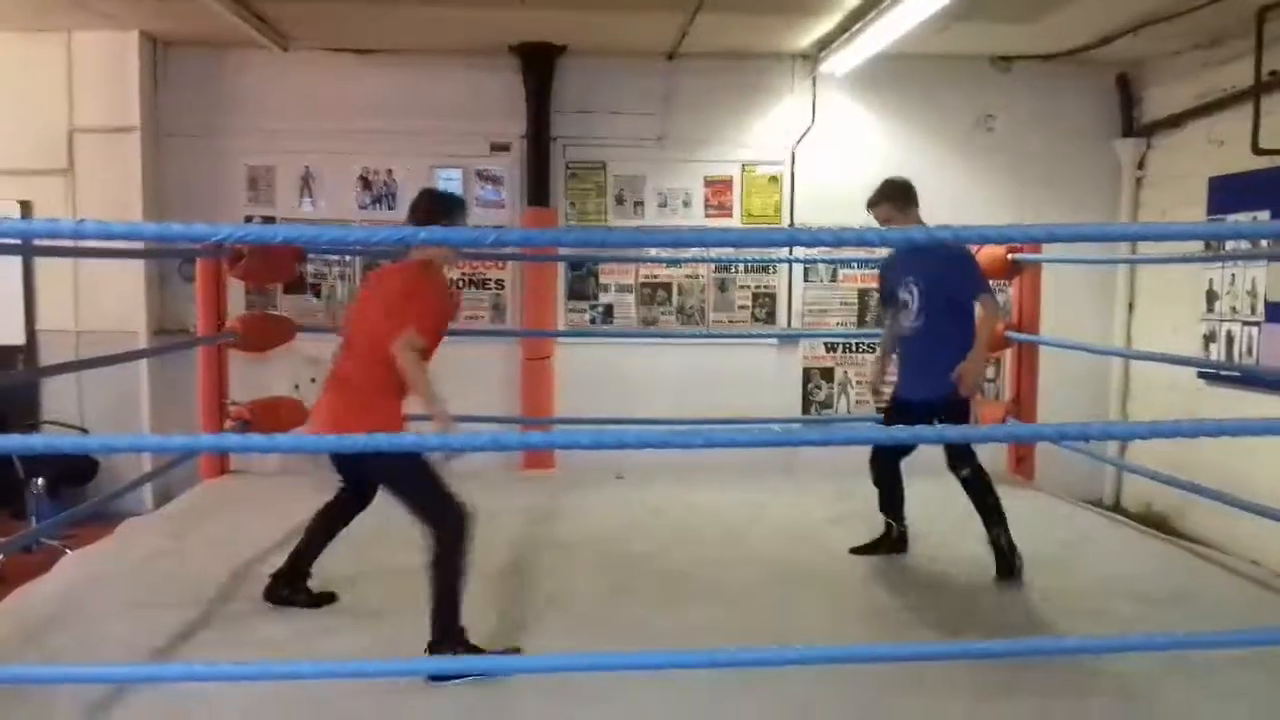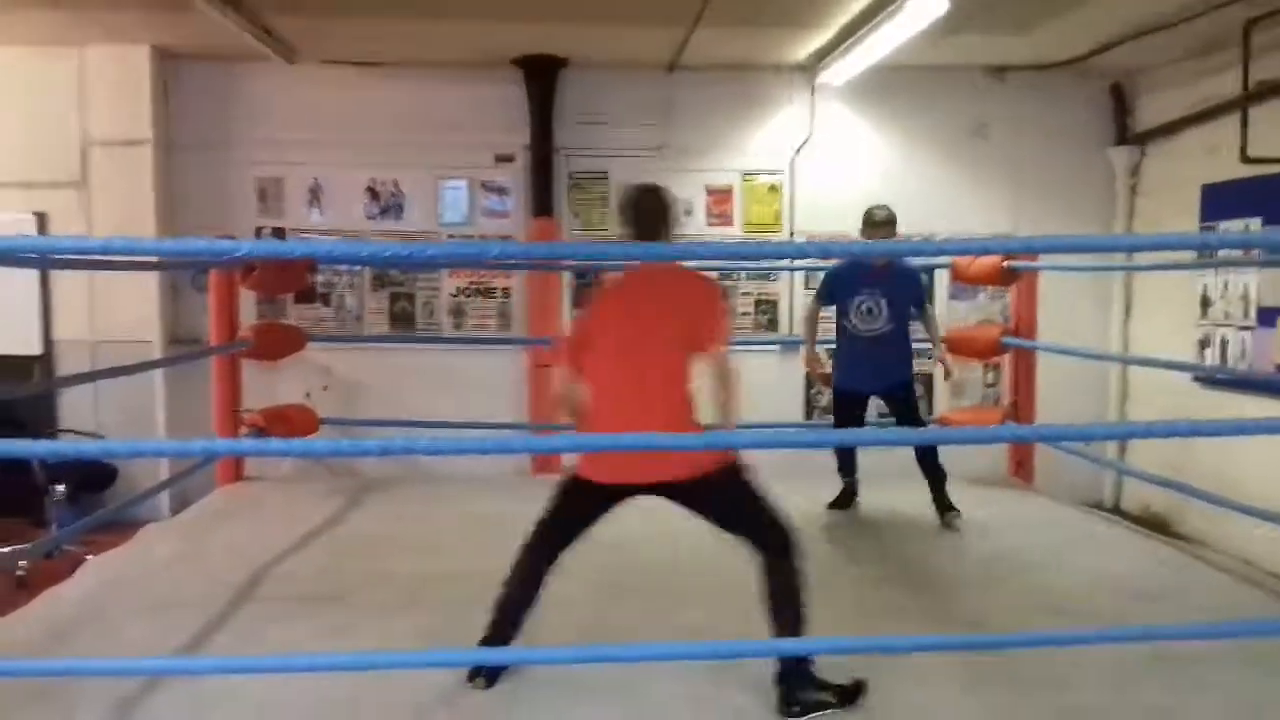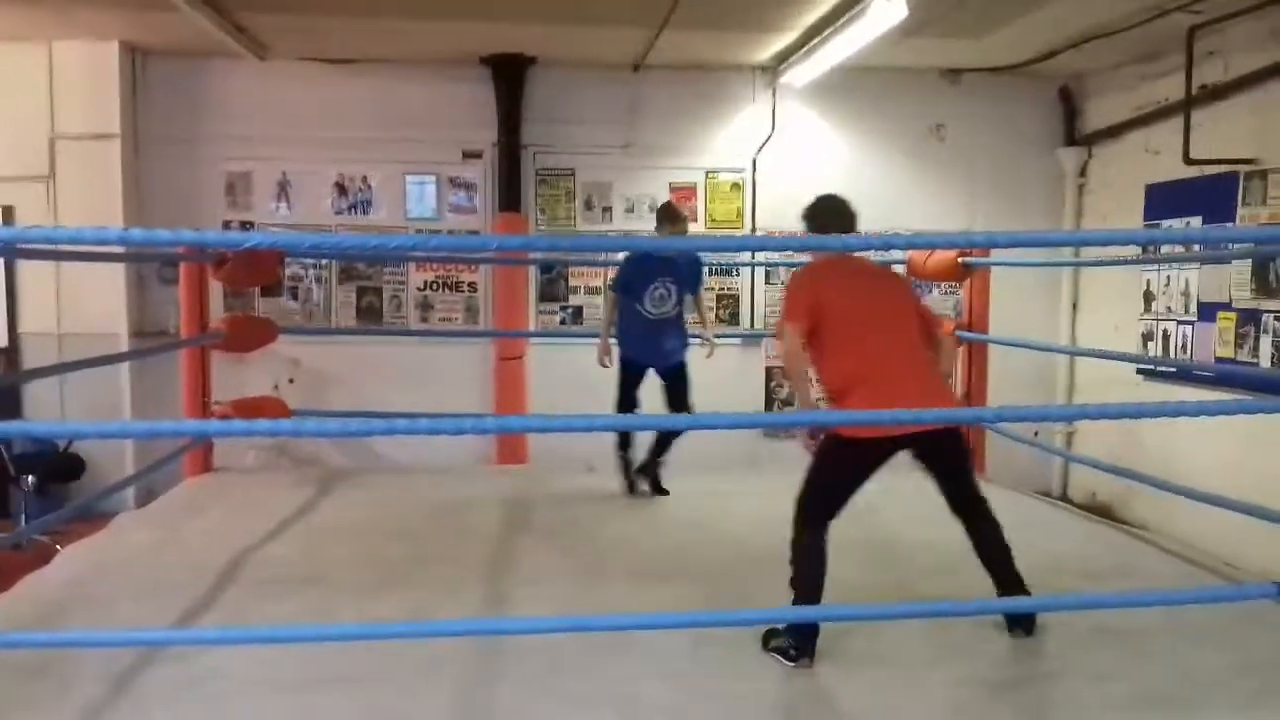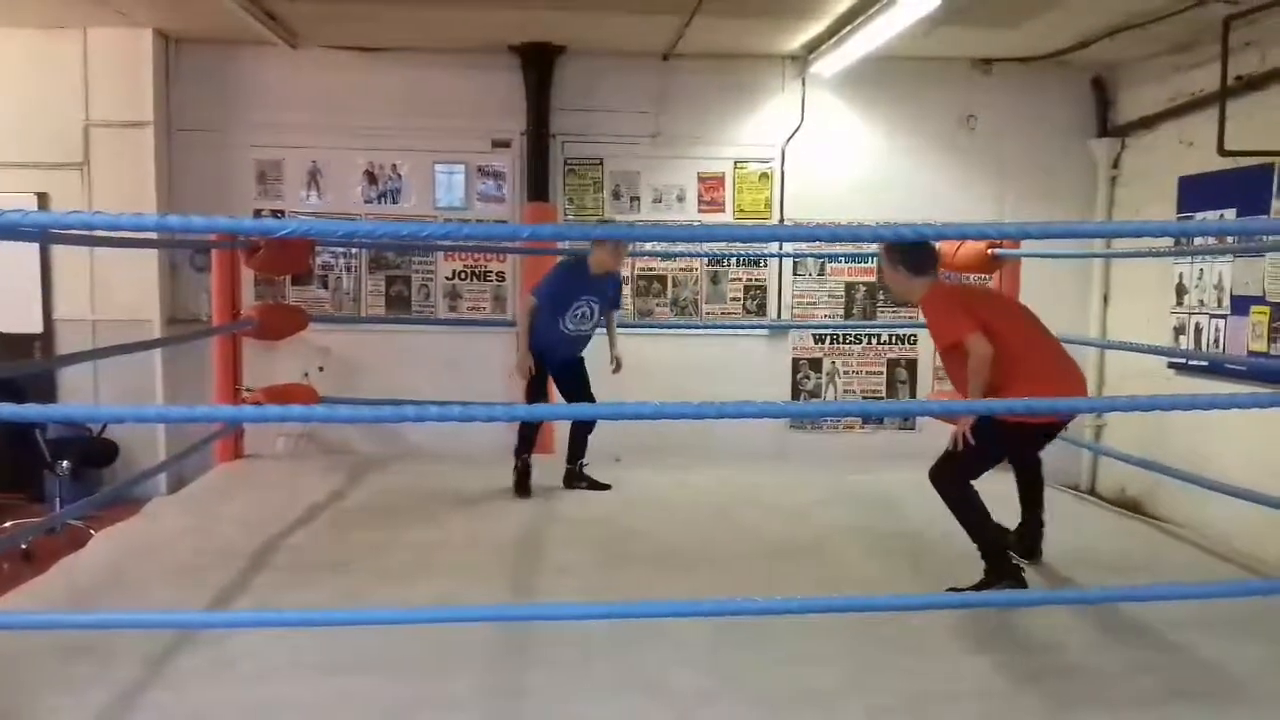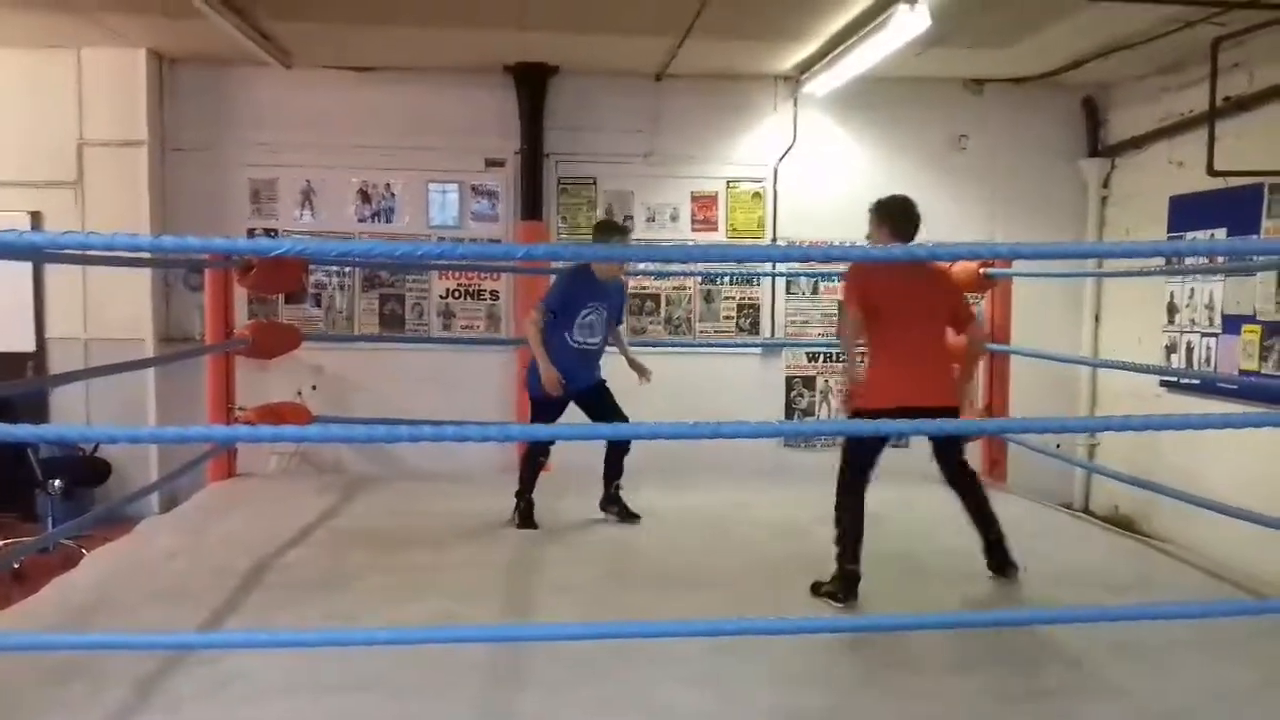
dt=1s
person 1, frame 1
left shoulder: (386, 276)
right shoulder: (432, 285)
right elbow: (404, 352)
right wrist: (440, 413)
left hip: (336, 413)
right hip: (366, 423)
left knee: (357, 491)
right knee: (450, 519)
left ankle: (286, 581)
right ankle: (448, 643)
person 1, frame 2
left shoulder: (603, 297)
right shoulder: (697, 290)
left elbow: (564, 389)
right elbow: (720, 362)
right wrist: (725, 436)
left hip: (607, 457)
right hip: (683, 454)
left knee: (544, 545)
right knee: (776, 545)
left ankle: (491, 656)
person 1, frame 3
left shoulder: (808, 279)
right shoulder: (894, 280)
left elbow: (791, 347)
right elbow: (944, 345)
left wrist: (812, 415)
left hip: (863, 420)
right hip: (933, 412)
left knee: (811, 518)
right knee: (971, 506)
left ankle: (799, 636)
right ankle: (1018, 607)
person 1, frame 4
left shoulder: (937, 303)
right shoulder: (966, 292)
left elbow: (981, 351)
right elbow: (1026, 333)
left wrist: (971, 410)
left hip: (1029, 401)
right hip: (1067, 391)
left knee: (948, 475)
right knee: (1019, 446)
left ankle: (1004, 574)
right ankle: (1029, 537)
person 1, frame 5
left shoulder: (864, 269)
right shoulder: (938, 276)
left elbow: (851, 320)
right elbow: (976, 334)
left wrist: (852, 375)
right wrist: (962, 379)
left hip: (884, 393)
right hip: (939, 390)
left knee: (852, 479)
right knee: (956, 469)
left ankle: (846, 578)
right ankle: (1000, 555)
person 2, frame 1
left shoulder: (950, 254)
right shoulder: (892, 263)
left elbow: (989, 306)
left wrist: (975, 361)
right wrist: (881, 365)
left hip: (948, 382)
right hip: (910, 384)
left knee: (960, 460)
right knee: (882, 459)
left ankle: (1001, 541)
right ankle: (894, 532)
person 2, frame 2
left shoulder: (907, 275)
right shoulder: (842, 272)
left elbow: (924, 313)
right elbow: (815, 308)
left wrist: (938, 349)
right wrist: (810, 351)
left hip: (895, 372)
right hip: (850, 372)
left knee: (915, 429)
left ankle: (941, 495)
right ankle: (849, 486)
person 2, frame 3
left shoulder: (691, 261)
right shoulder: (637, 261)
left elbow: (696, 295)
right elbow: (613, 297)
left wrist: (706, 328)
right wrist: (604, 340)
left hip: (672, 350)
right hip: (634, 348)
left knee: (680, 411)
right knee: (626, 406)
left ankle: (650, 466)
right ankle: (627, 464)
person 2, frame 4
left shoulder: (612, 279)
right shoulder: (566, 271)
left elbow: (609, 312)
right elbow: (528, 306)
left wrist: (613, 347)
right wrist: (523, 352)
left hip: (569, 354)
right hip: (539, 350)
right knee: (537, 405)
left ankle: (574, 472)
right ankle: (522, 466)
person 2, frame 5
left shoulder: (617, 288)
right shoulder: (571, 279)
right elbow: (533, 321)
left wrist: (629, 357)
right wrist: (544, 365)
left hip: (588, 377)
right hip: (551, 378)
right knee: (540, 444)
left ankle: (611, 496)
right ankle: (523, 504)
